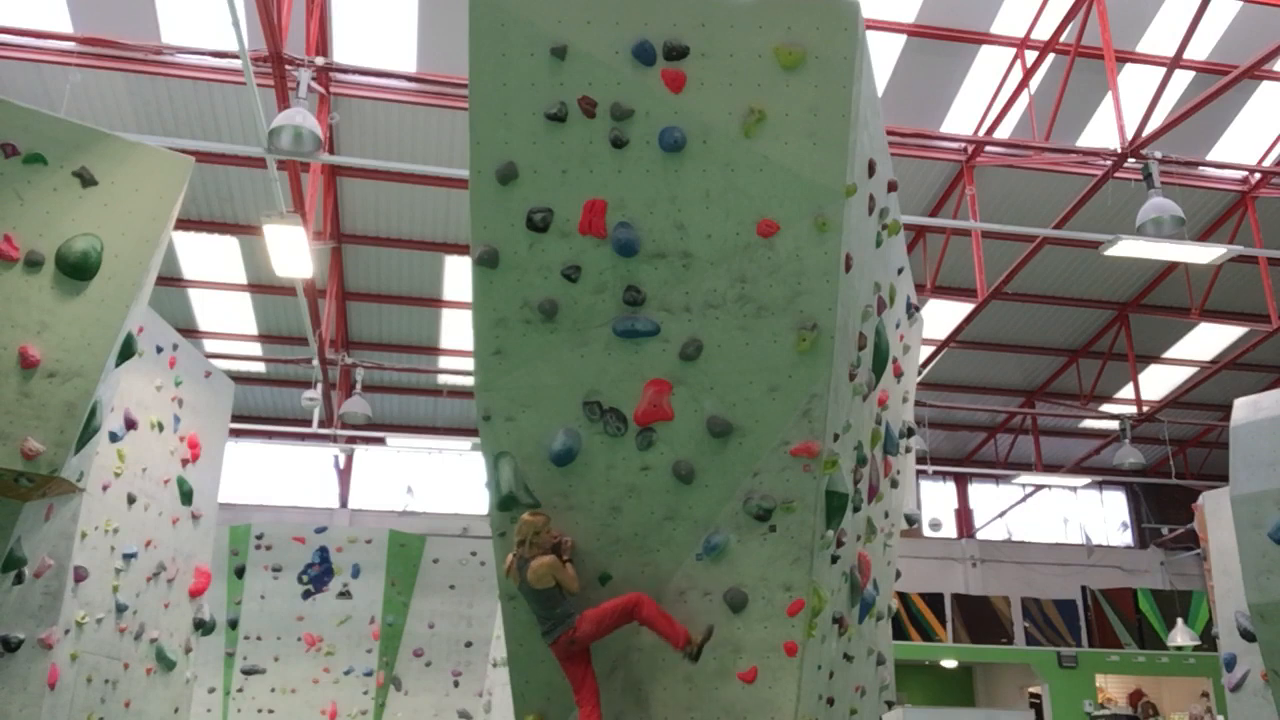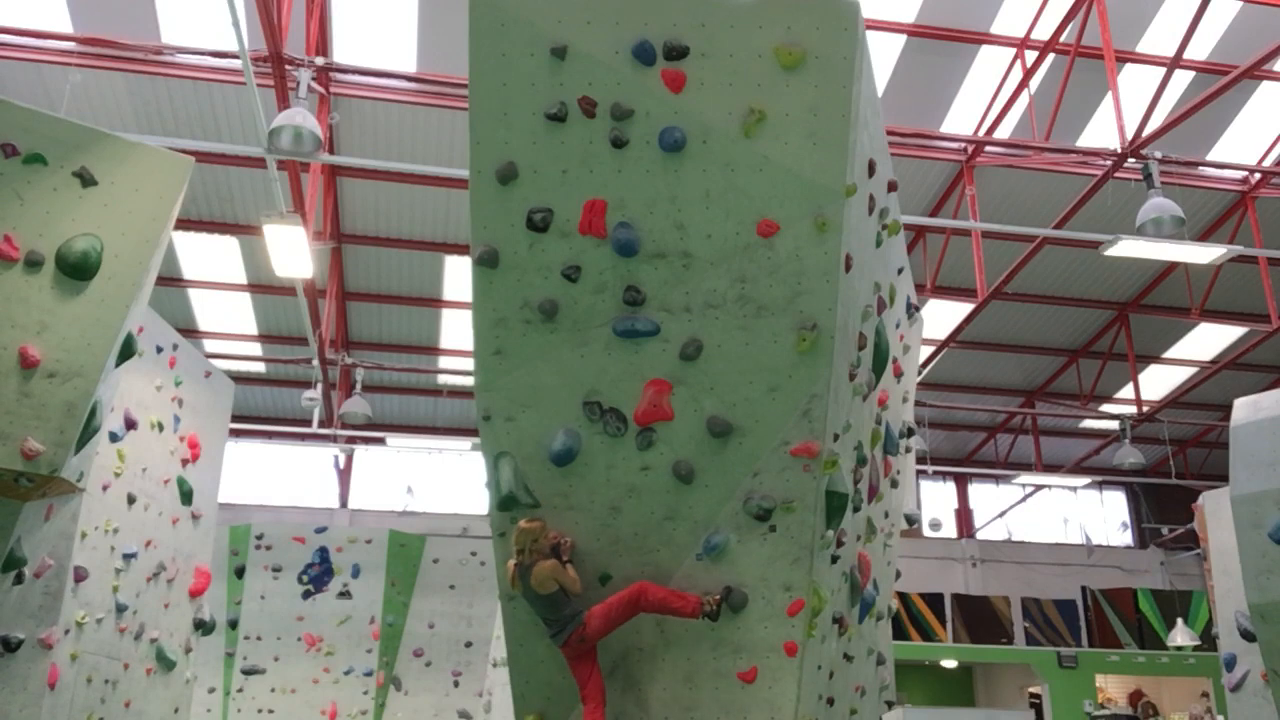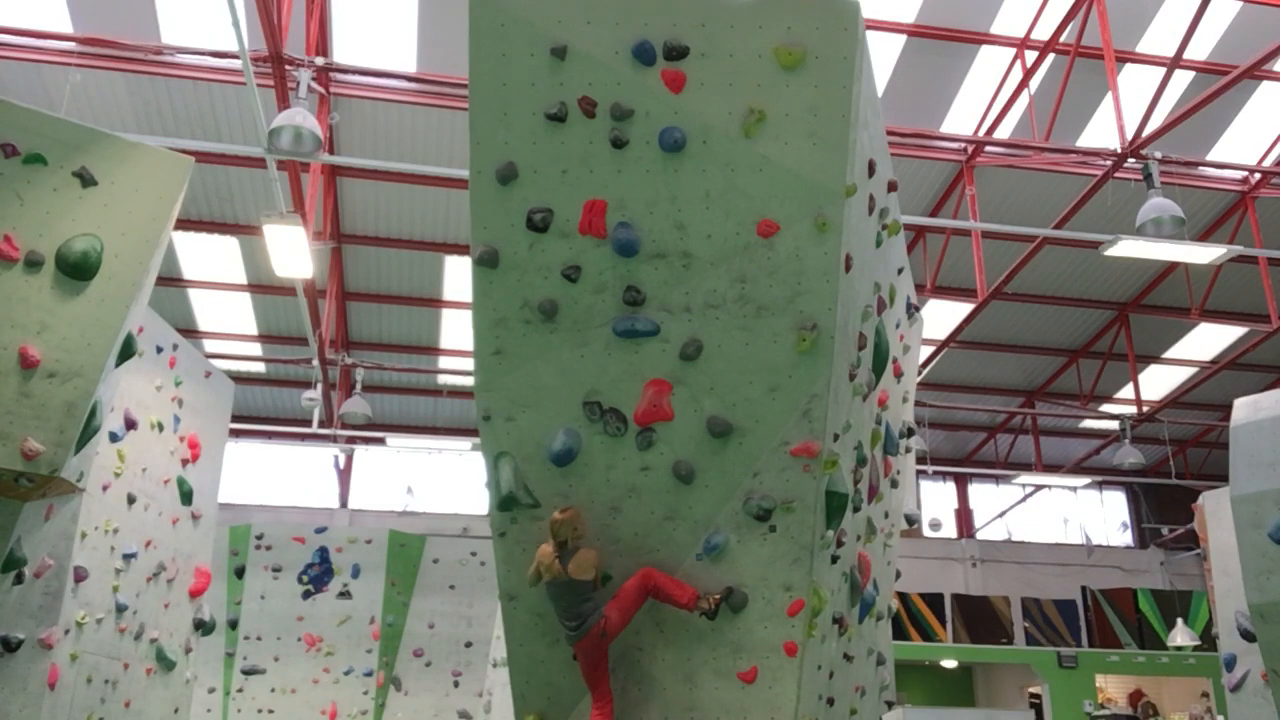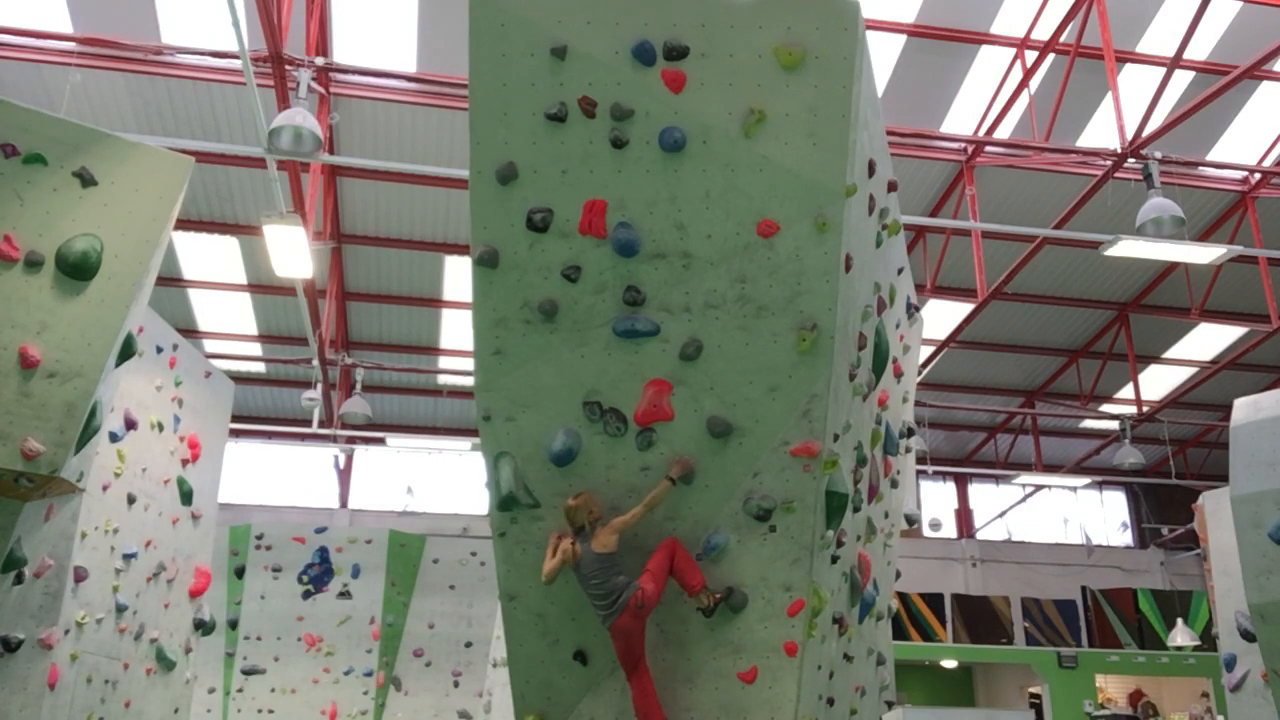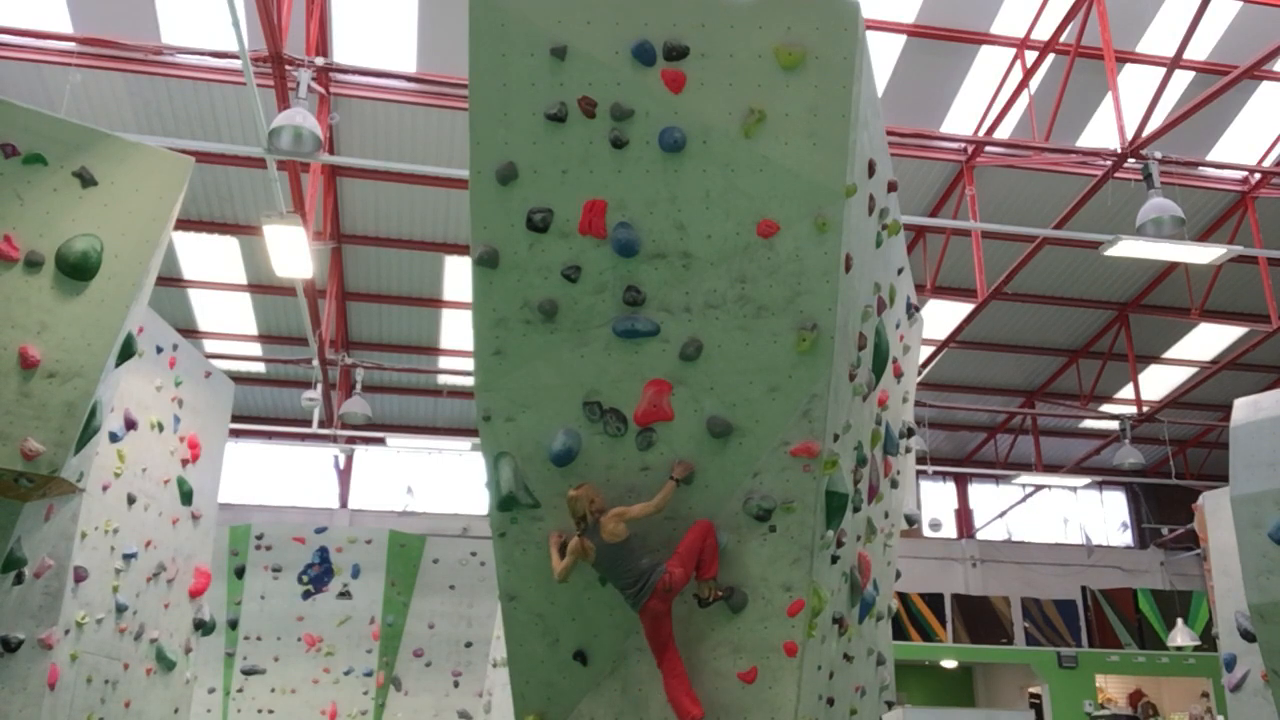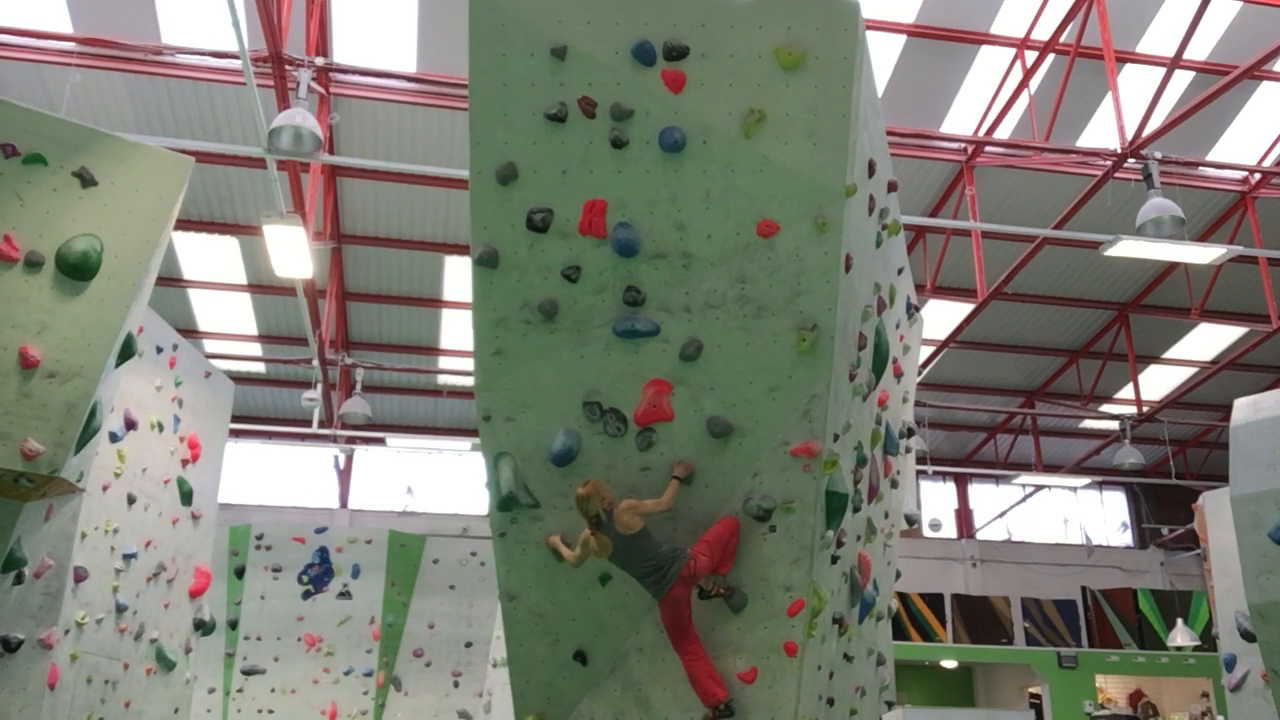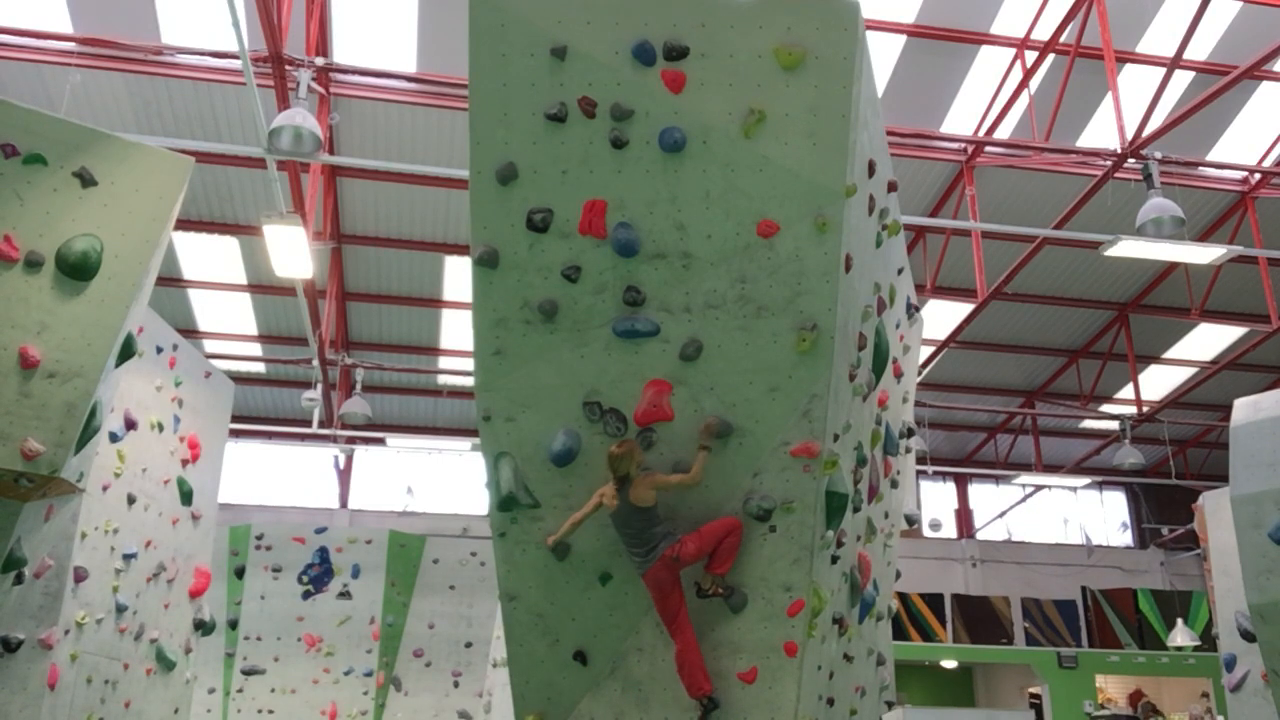
dt=0.7s
person 1, frame 1
left shoulder: (512, 561)
right shoulder: (547, 562)
right elbow: (574, 588)
left wrist: (549, 548)
right wrist: (565, 556)
left hip: (557, 642)
right hip: (574, 630)
left knee: (587, 700)
right knee: (638, 602)
right ankle: (687, 646)
person 1, frame 2
left shoulder: (512, 568)
right shoulder: (548, 567)
right elbow: (576, 588)
left wrist: (551, 549)
right wrist: (566, 558)
left hip: (567, 642)
right hip: (583, 628)
left knee: (592, 700)
right knee: (640, 592)
right ankle: (704, 606)
person 1, frame 3
left shoulder: (544, 553)
right shoulder: (588, 556)
left elbow: (531, 581)
left hip: (581, 642)
right hip: (602, 625)
left knee: (600, 700)
right knee: (647, 577)
right ankle: (702, 603)
person 1, frame 4
left shoulder: (567, 547)
right shoulder: (609, 531)
left elbow: (546, 577)
right elbow: (647, 505)
left wrist: (551, 547)
right wrist: (673, 476)
left hip: (617, 623)
right hip: (638, 599)
left knee: (637, 677)
right knee: (670, 546)
right ankle: (702, 597)
person 1, frame 5
left shoulder: (576, 544)
right shoulder: (614, 518)
left elbow: (559, 576)
right elbow: (656, 505)
left wrist: (554, 546)
right wrist: (675, 478)
left hip: (645, 606)
right hip: (665, 580)
left knee: (668, 663)
right knee: (703, 527)
right ankle: (706, 589)
person 1, frame 6
left shoulder: (589, 538)
right shoulder: (626, 510)
left elbow: (575, 561)
right elbow: (665, 504)
left wrist: (557, 543)
right wrist: (677, 477)
left hip: (666, 593)
right hip: (687, 566)
left knee: (687, 648)
right knee: (729, 524)
right ankle: (713, 583)
person 1, frame 7
left shoulder: (605, 492)
right shoulder: (646, 482)
left elbow: (577, 519)
right elbow: (693, 478)
left wrist: (555, 539)
right wrist: (704, 444)
left hip: (653, 571)
right hip: (674, 552)
left knee: (681, 634)
right knee: (732, 525)
right ankle: (710, 581)
